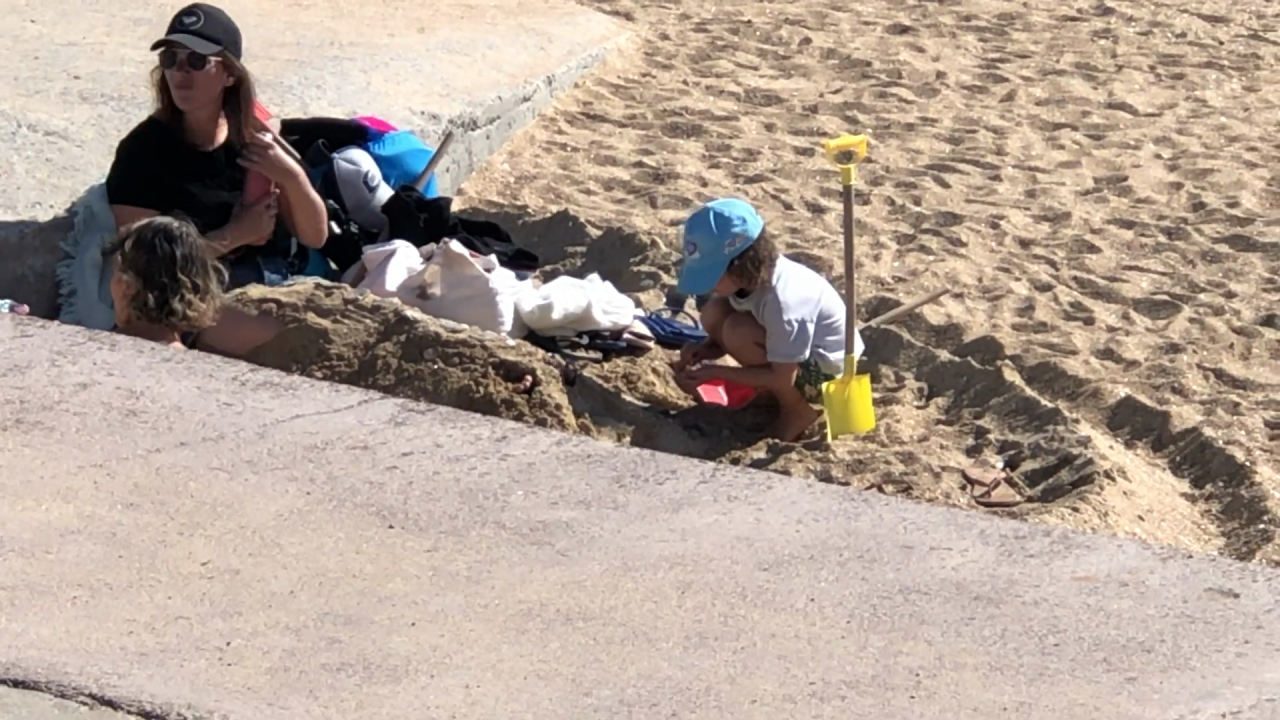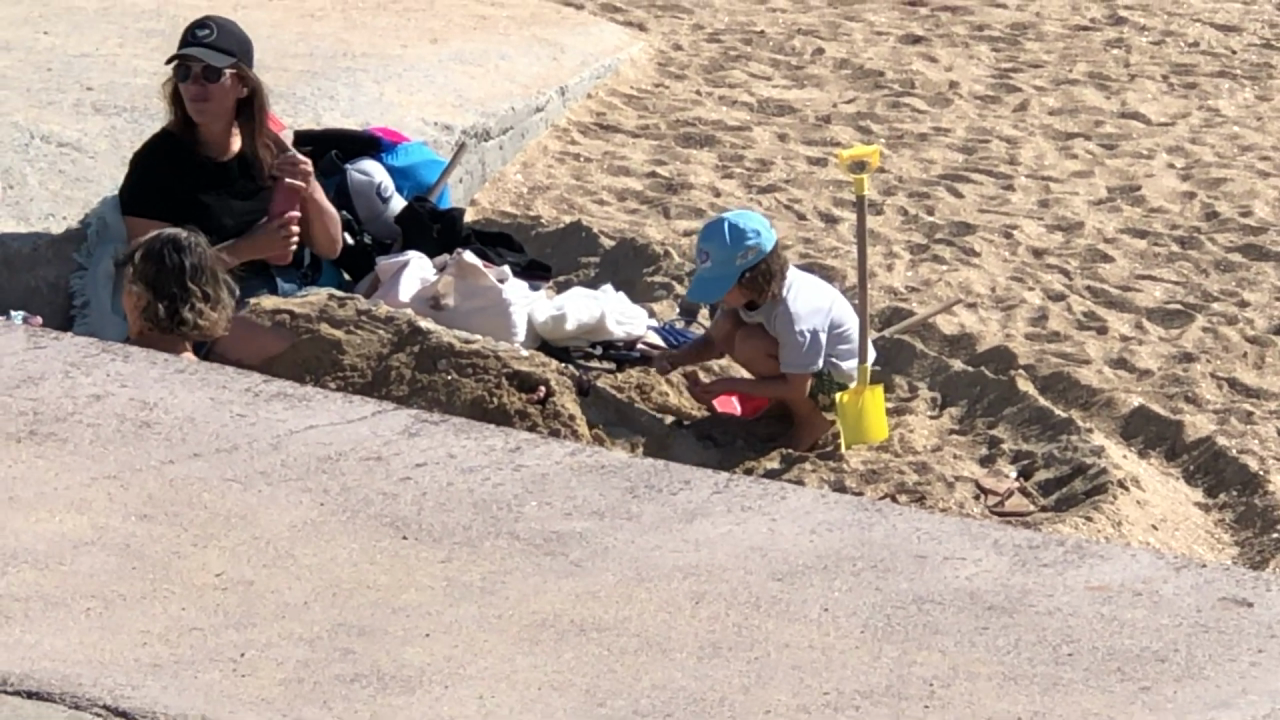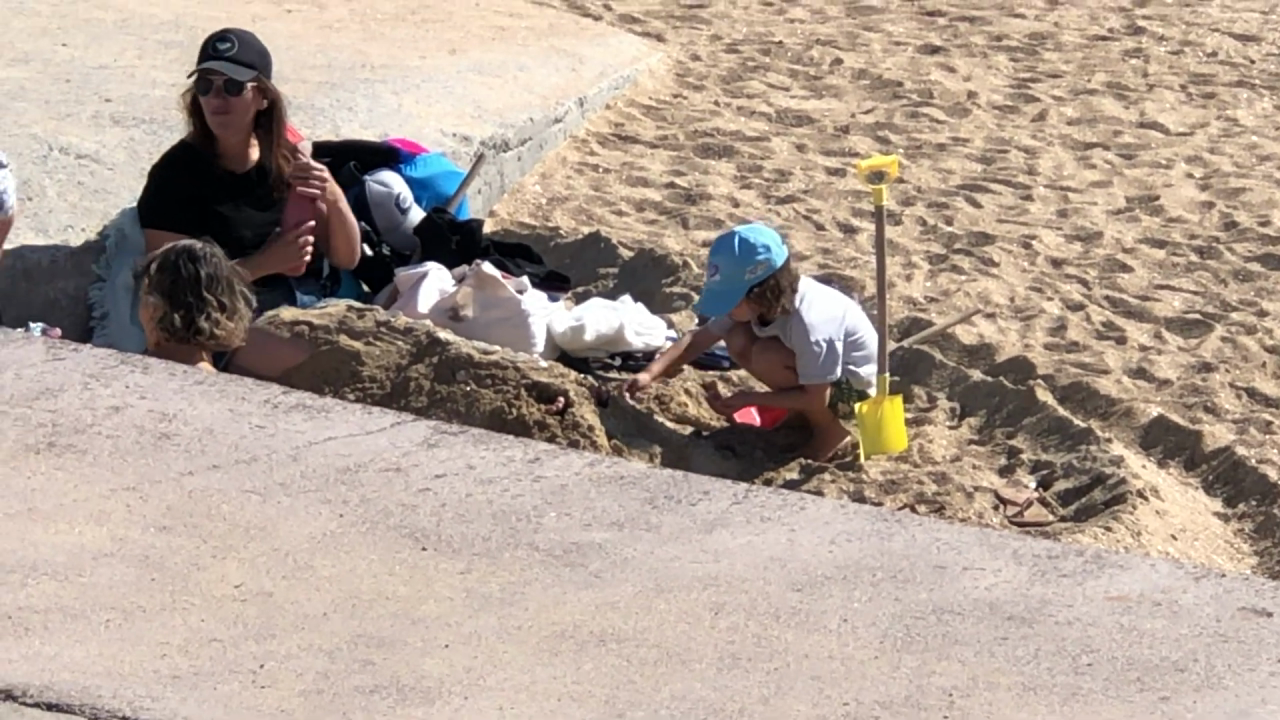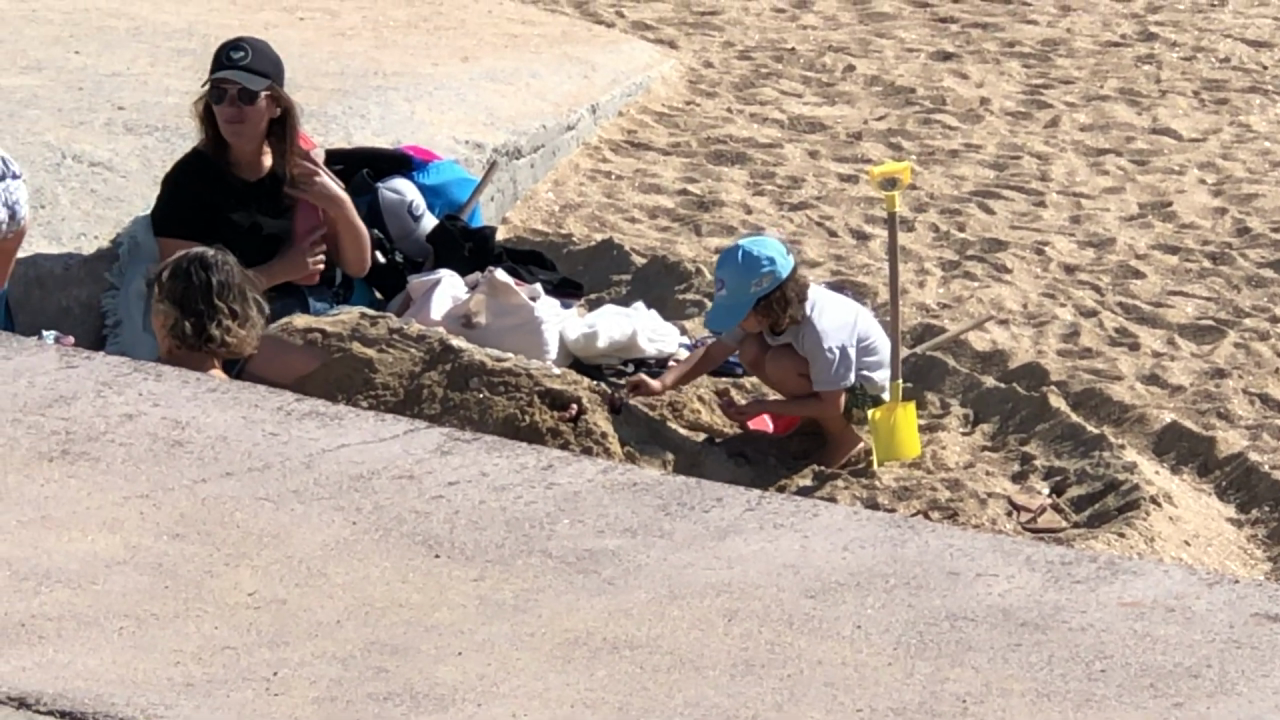
dt=0.3s
person 1, frame 1
left shoulder: (253, 138)
right shoulder: (145, 150)
left elbow: (315, 237)
left wrist: (291, 176)
right wrist: (233, 235)
left hip: (279, 285)
person 1, frame 2
left shoulder: (267, 147)
right shoulder: (159, 161)
left elbow: (329, 247)
left wrist: (311, 191)
right wrist: (245, 249)
left hip: (291, 295)
person 1, frame 3
left shoulder: (285, 160)
right shoulder: (177, 173)
left elbow: (346, 258)
left wrist: (334, 199)
right wrist: (264, 263)
left hip: (311, 307)
person 1, frame 4
left shoulder: (297, 165)
right shoulder: (188, 187)
left elbow: (358, 264)
left wrist: (341, 204)
right wrist: (277, 270)
left hip: (324, 315)
person 2, frame 1
left shoulder: (784, 300)
right shoulder: (738, 278)
left elbow: (782, 377)
right elbow: (720, 343)
left wrist: (714, 372)
right wrist: (701, 352)
left hip: (825, 370)
left knee: (737, 332)
right knee: (713, 314)
left ankle: (796, 410)
right ankle: (775, 393)
person 2, frame 2
left shoulder: (794, 311)
right shoulder: (749, 289)
left elbow: (796, 387)
right elbow: (715, 342)
left wrist: (727, 386)
right wrist: (679, 356)
left hip: (838, 379)
right hip: (803, 365)
left knee: (749, 344)
right knee: (725, 328)
left ankle: (811, 419)
right ankle: (797, 405)
person 2, frame 3
left shoulder: (808, 322)
right shoulder: (756, 301)
left elbow: (816, 397)
right elbow: (699, 338)
left wrist: (749, 399)
right wrist: (649, 375)
left hip: (853, 384)
left knee: (766, 356)
right knee: (739, 341)
left ankle: (830, 429)
right ankle: (808, 412)
person 2, frame 4
left shoulder: (821, 330)
right shoulder: (768, 310)
left elbow: (832, 404)
right elbow: (715, 351)
left wrist: (764, 407)
right wrist: (662, 383)
left hip: (866, 390)
right hip: (830, 375)
left knee: (780, 364)
right knee: (751, 351)
left ankle: (843, 436)
right ankle: (823, 420)
